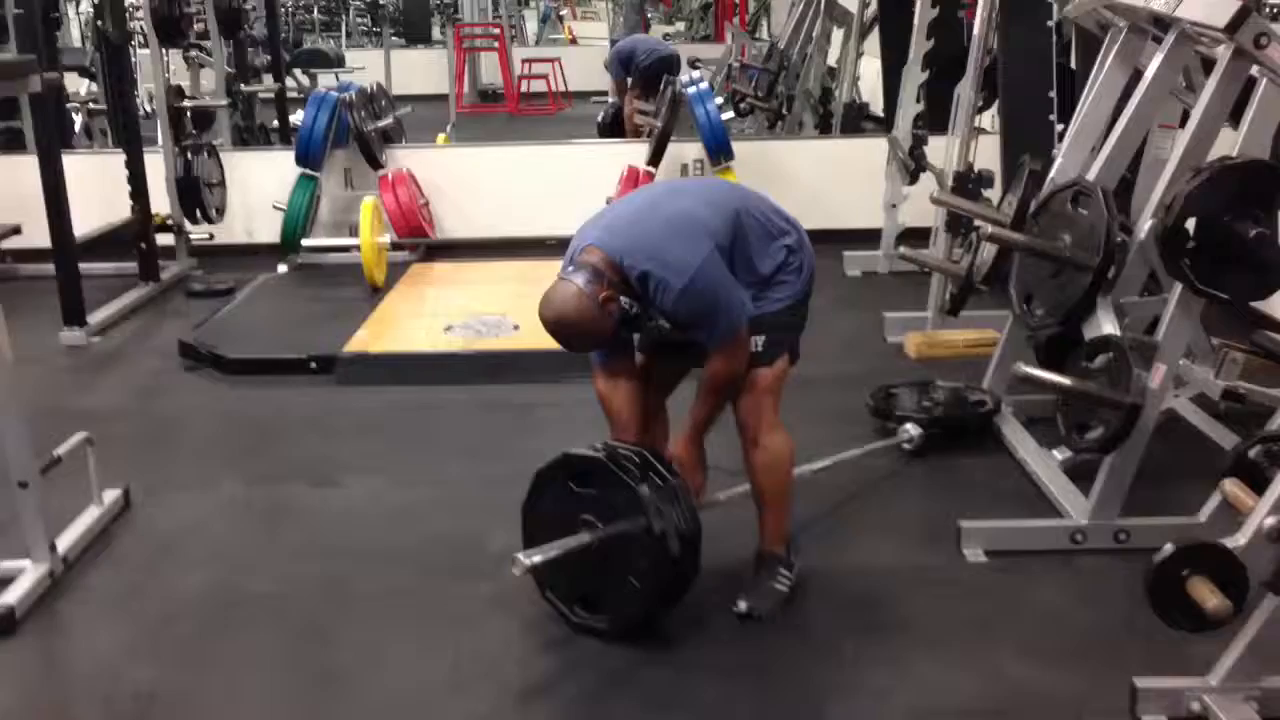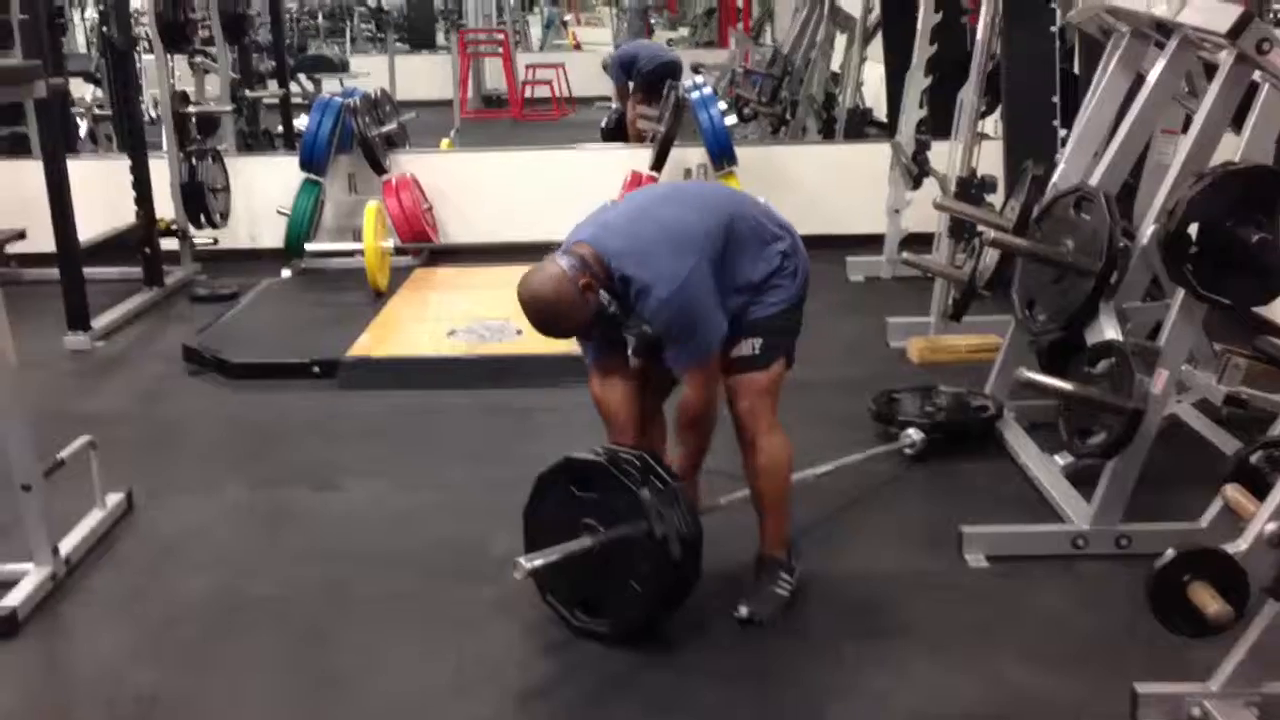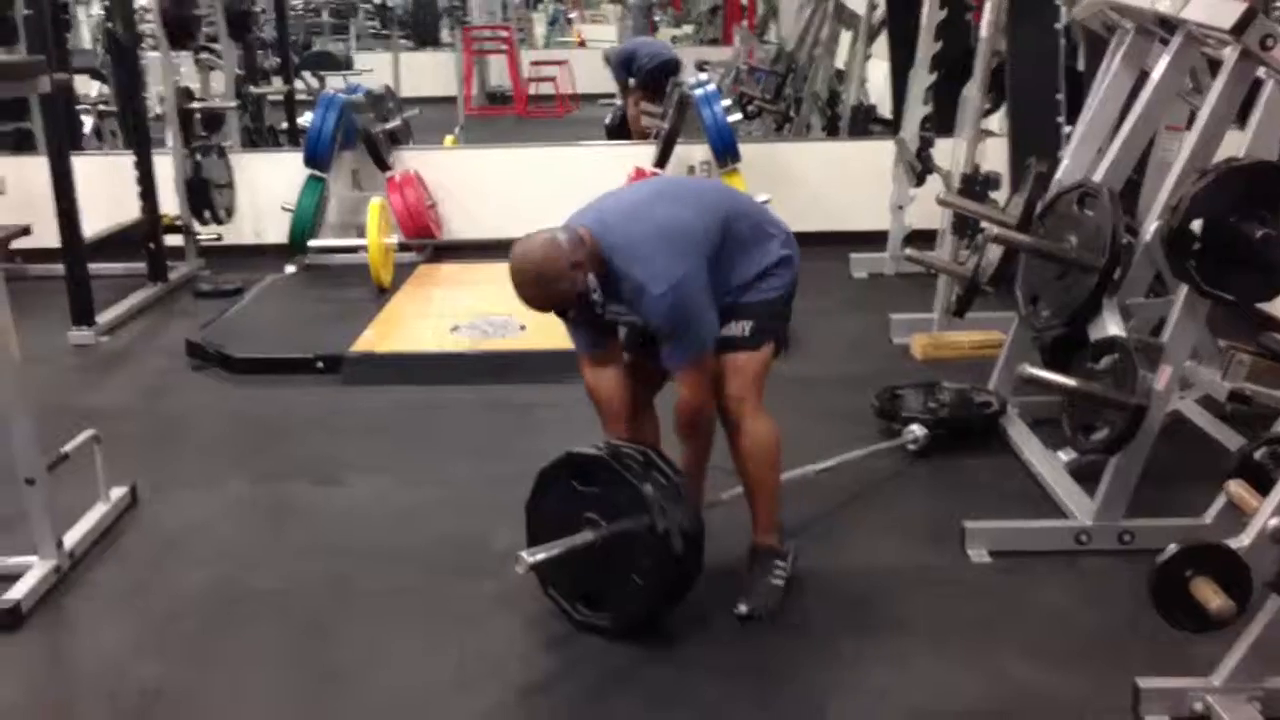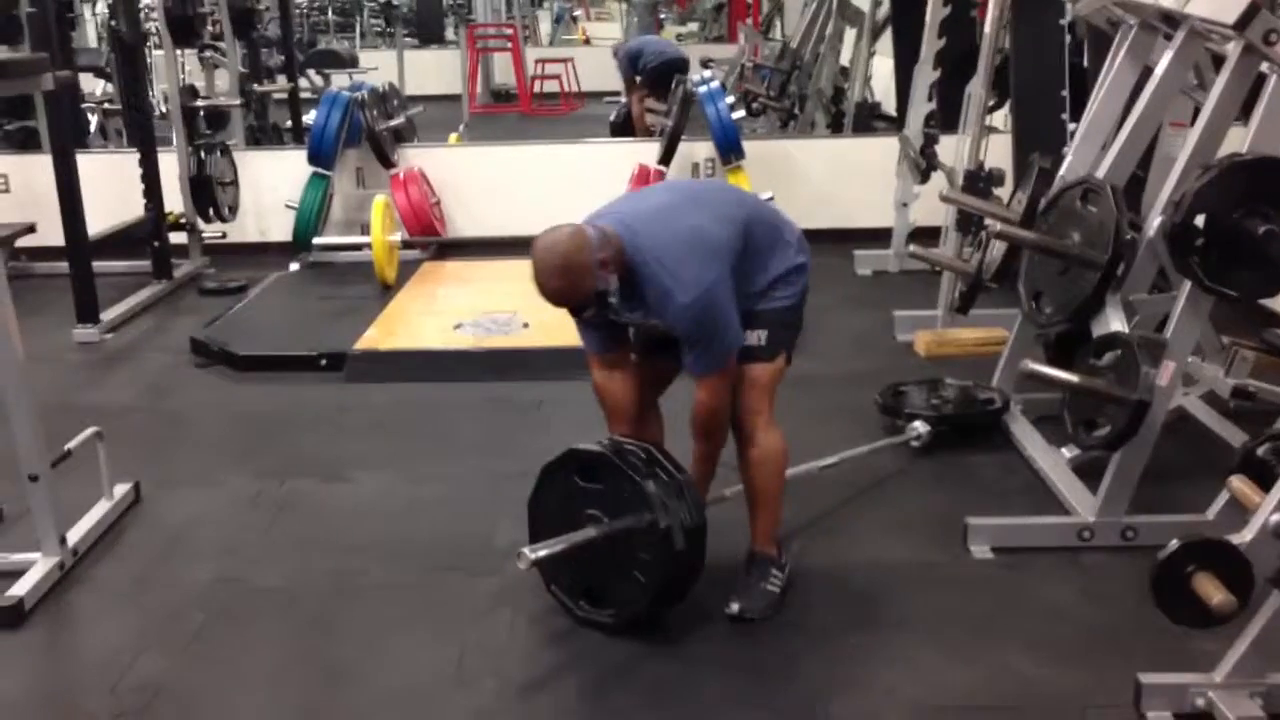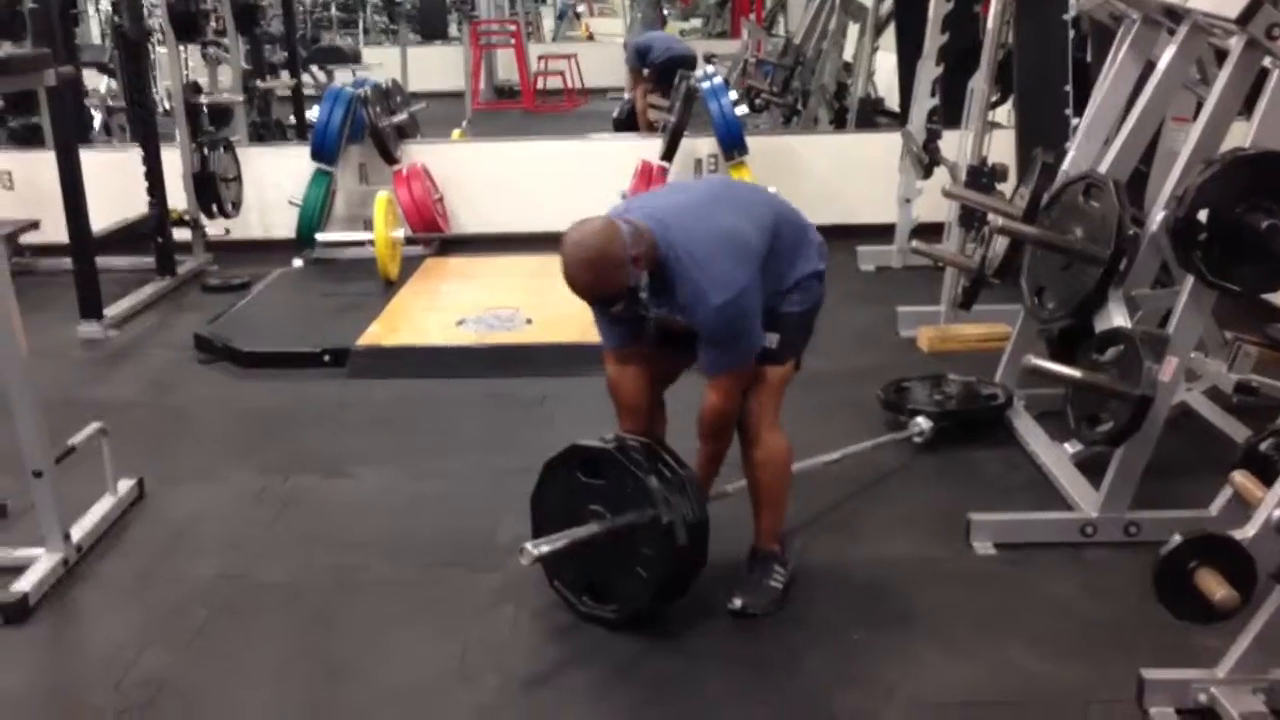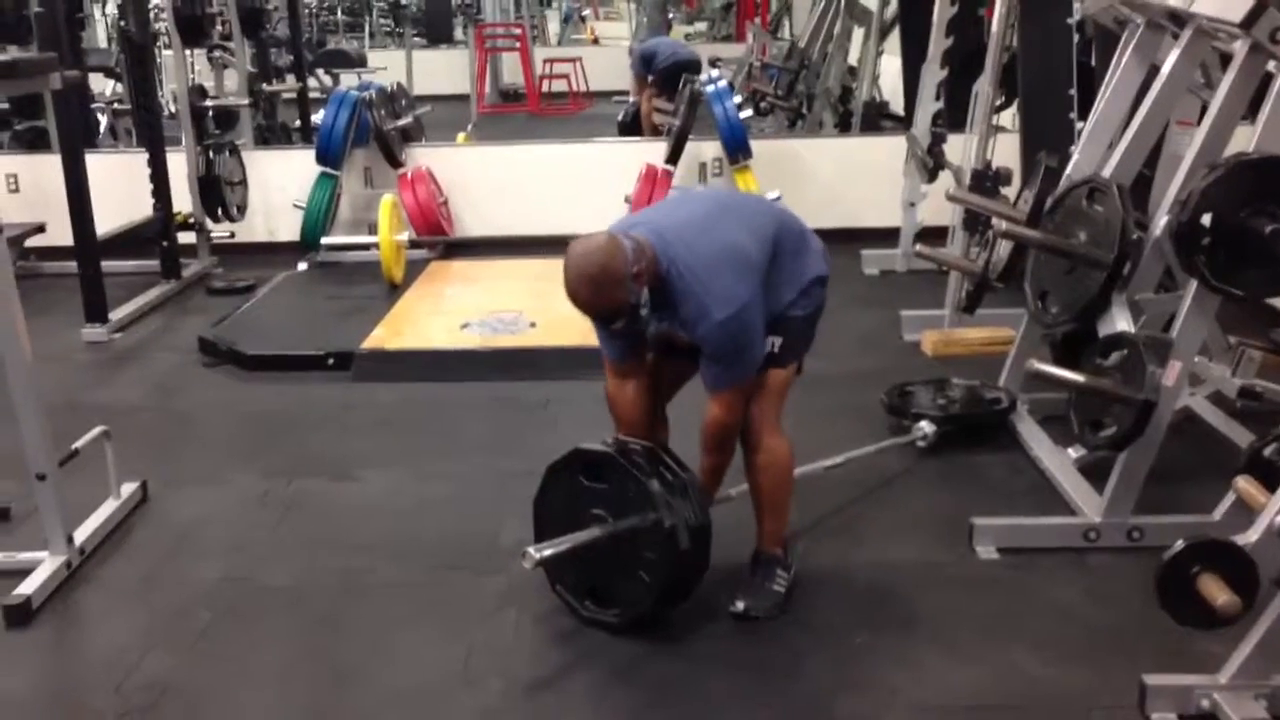
dt=0.2s
person 1, frame 1
left shoulder: (680, 275)
right shoulder: (580, 282)
left elbow: (731, 358)
right elbow: (614, 379)
left wrist: (690, 438)
left hip: (771, 271)
left knee: (755, 416)
right knee: (643, 396)
left ankle: (777, 557)
person 1, frame 2
left shoulder: (666, 285)
right shoulder: (573, 274)
left elbow: (701, 389)
right elbow: (610, 380)
left wrist: (684, 477)
left hip: (765, 275)
right hip: (699, 272)
left knee: (752, 417)
right knee: (640, 397)
left ankle: (777, 560)
person 1, frame 3
left shoulder: (660, 278)
right shoulder: (565, 262)
left elbow: (695, 387)
right elbow: (602, 368)
left wrist: (689, 484)
left hip: (756, 268)
right hip: (692, 262)
left knee: (737, 402)
right knee: (632, 393)
left ankle: (769, 549)
person 1, frame 4
left shoulder: (686, 285)
right shoulder: (583, 263)
left elbow: (712, 393)
right elbow: (611, 371)
left wrist: (698, 486)
left hip: (768, 274)
left knee: (748, 412)
right knee: (636, 395)
left ankle: (768, 556)
person 1, frame 5
left shoulder: (715, 286)
right shoulder: (607, 259)
left elbow: (723, 396)
right elbow: (625, 366)
left wrist: (697, 487)
left hip: (787, 276)
left knee: (754, 415)
right knee: (643, 392)
left ankle: (771, 554)
person 1, frame 6
left shoulder: (717, 301)
right shoulder: (609, 275)
left elbow: (727, 410)
right elbow: (625, 381)
left wrist: (699, 499)
left hip: (789, 282)
left knee: (756, 418)
right knee: (645, 398)
left ankle: (774, 557)
